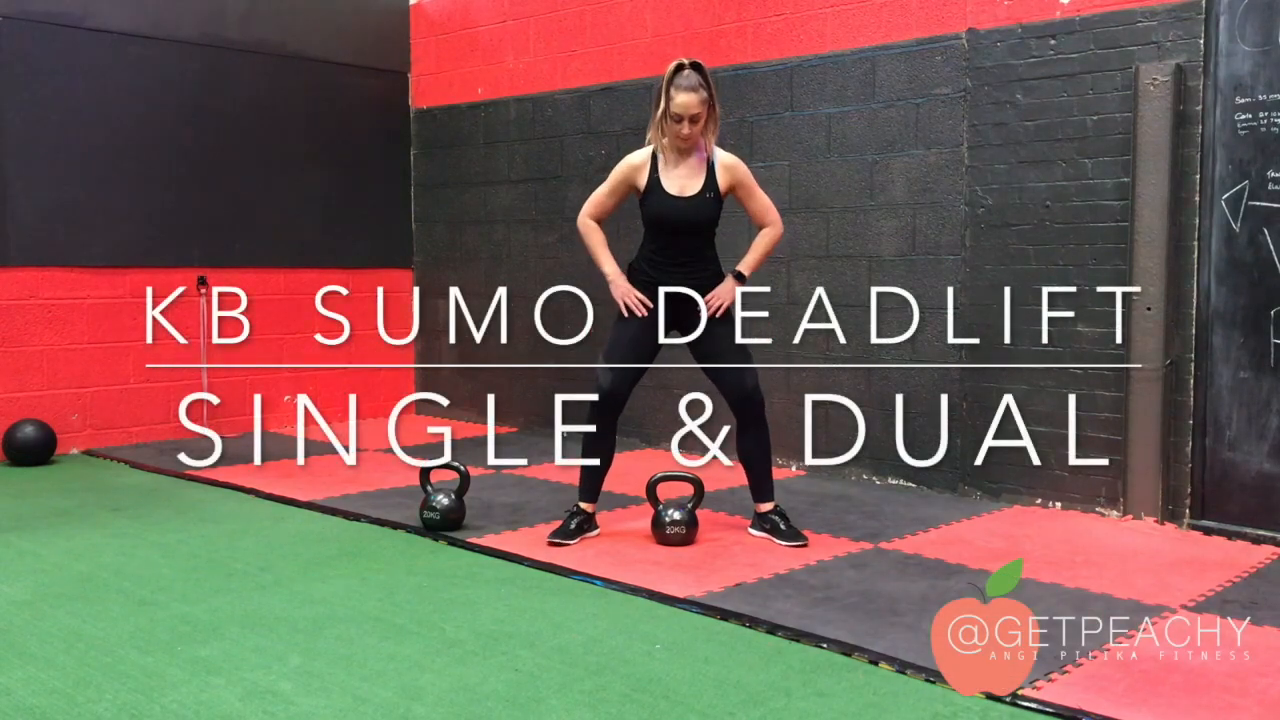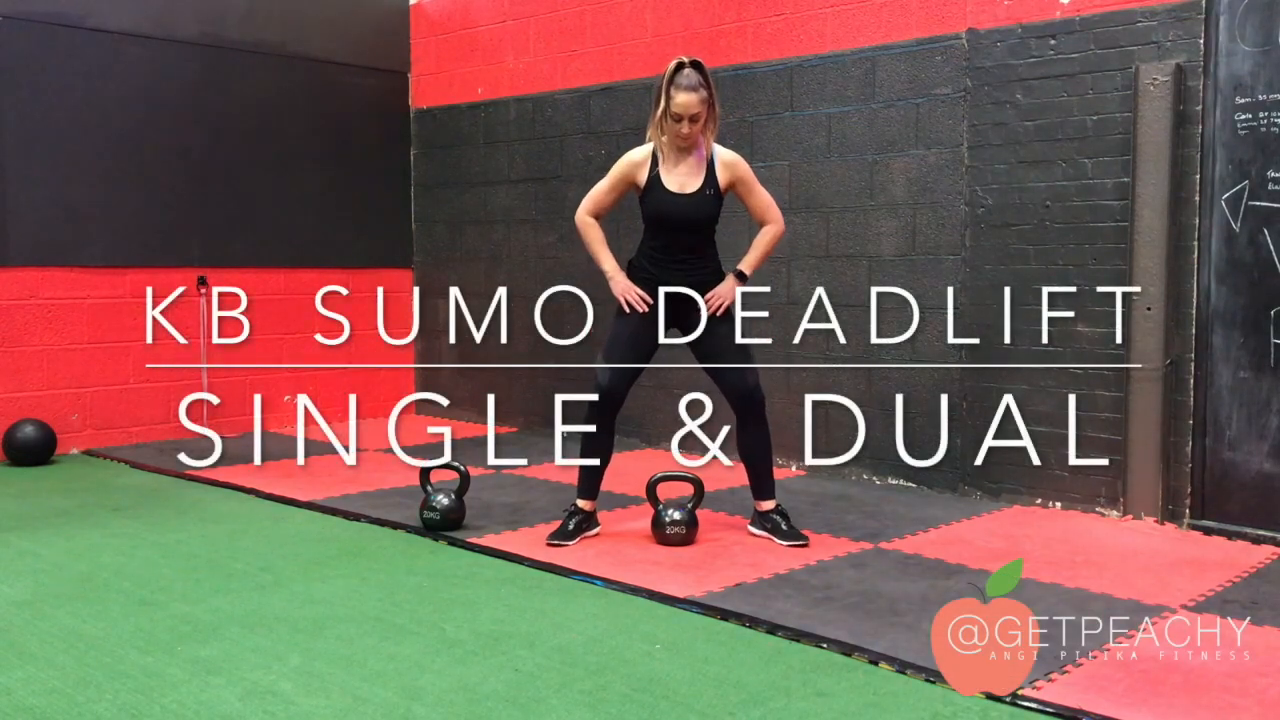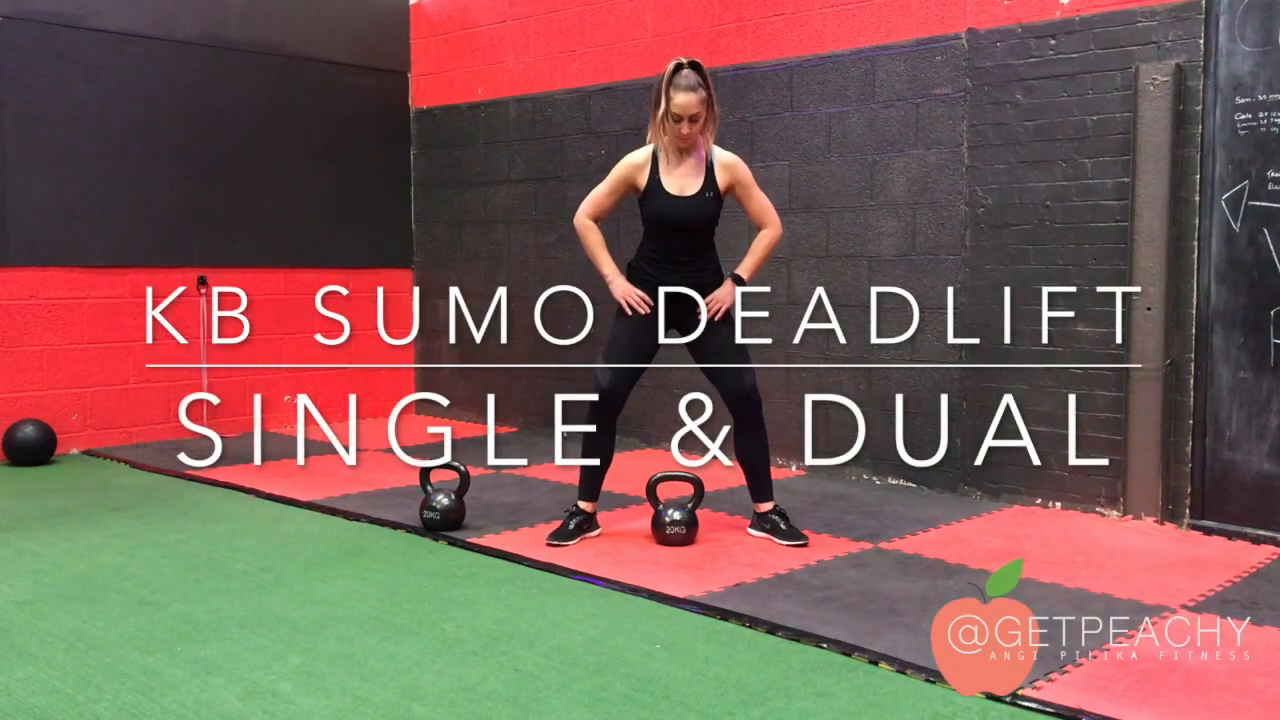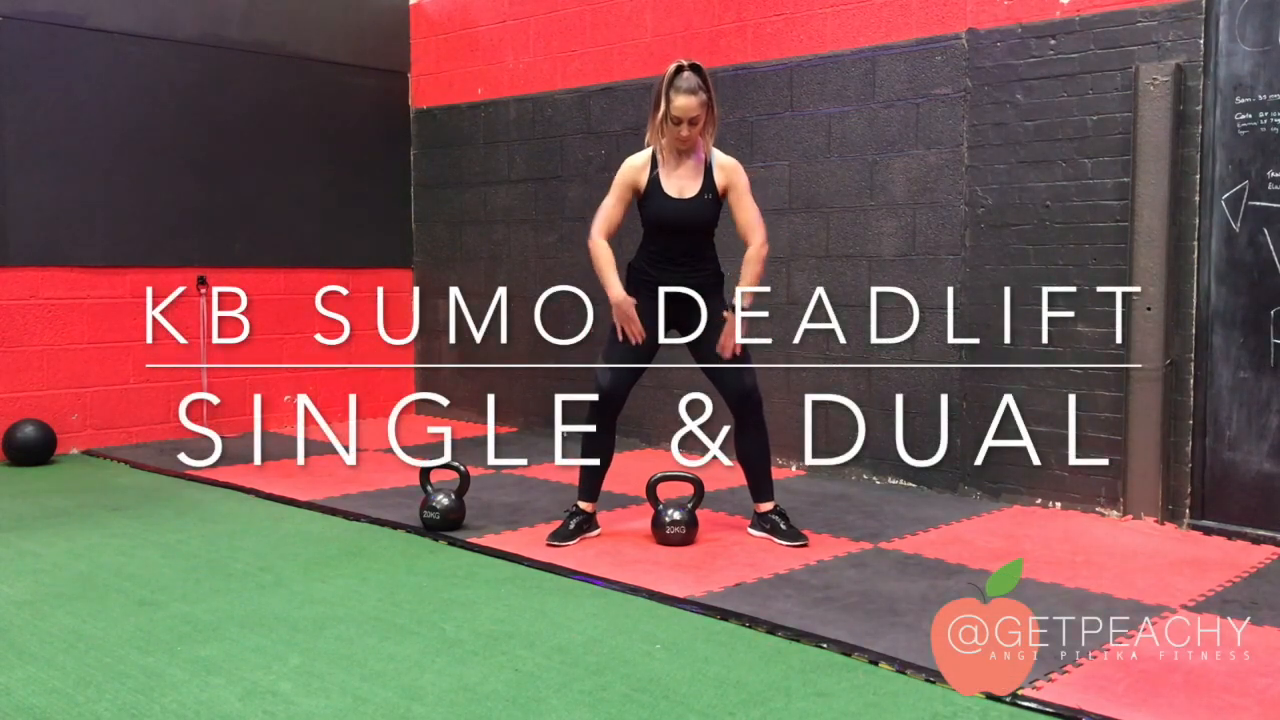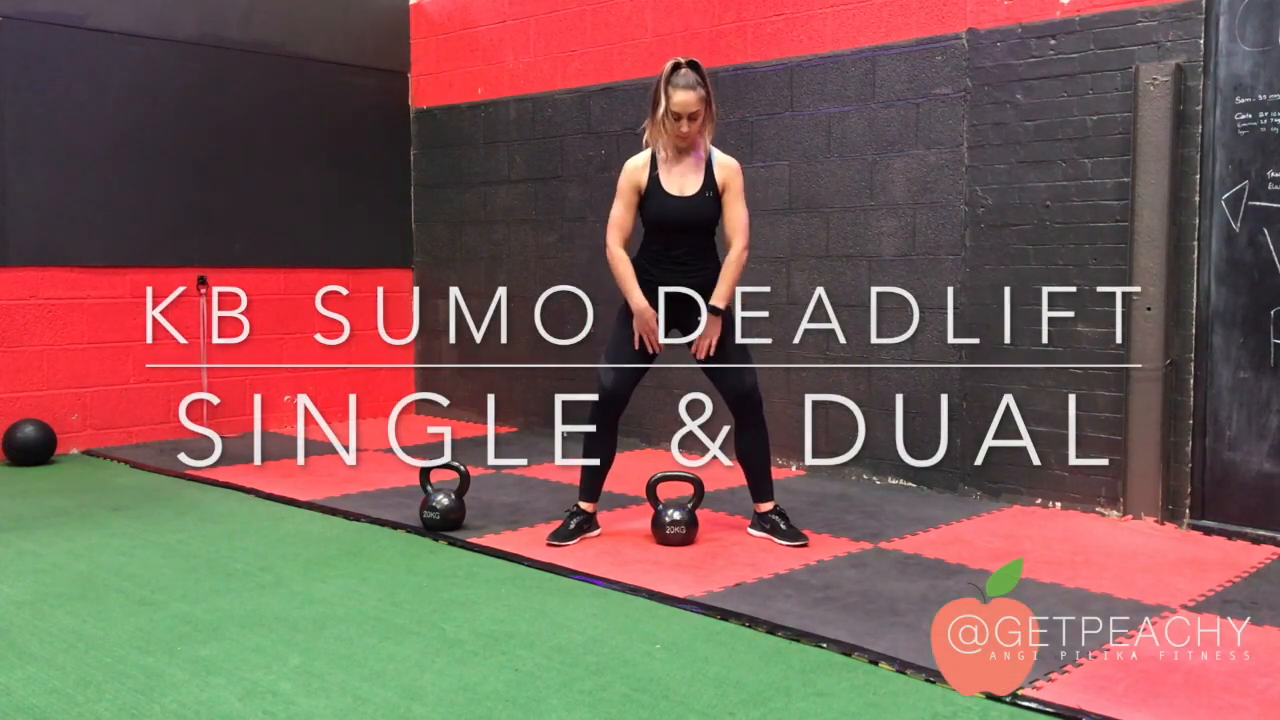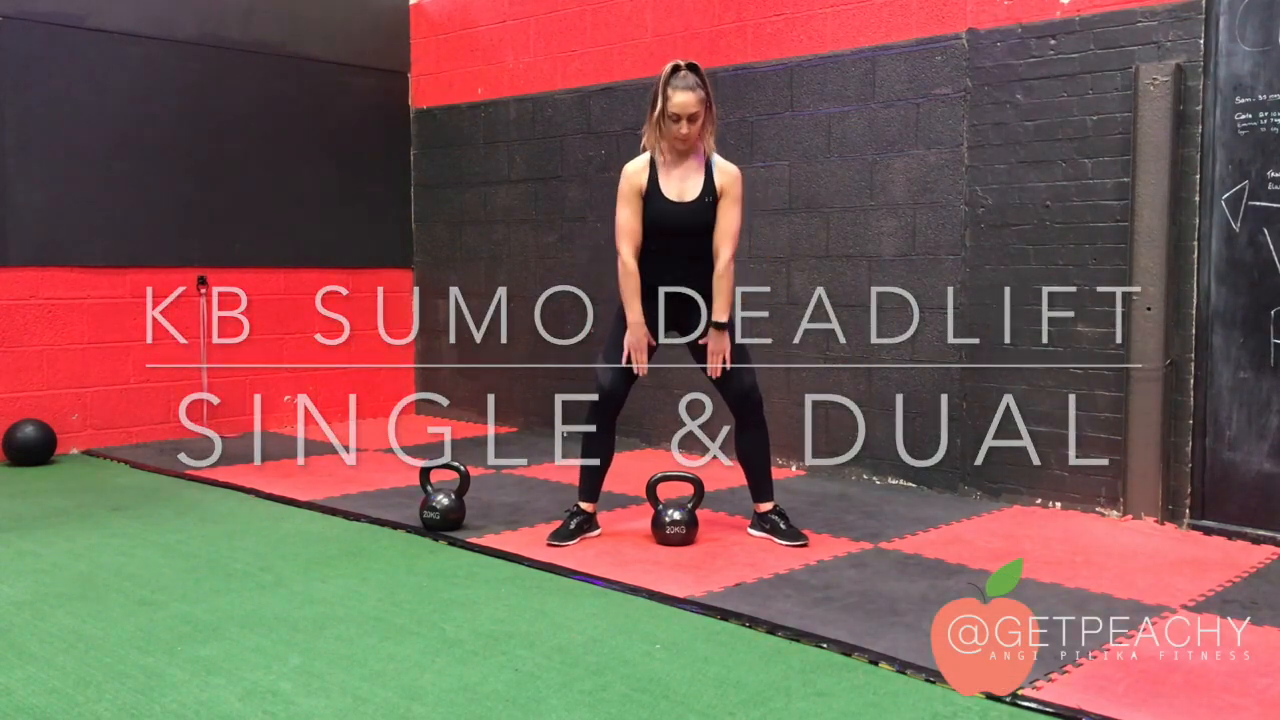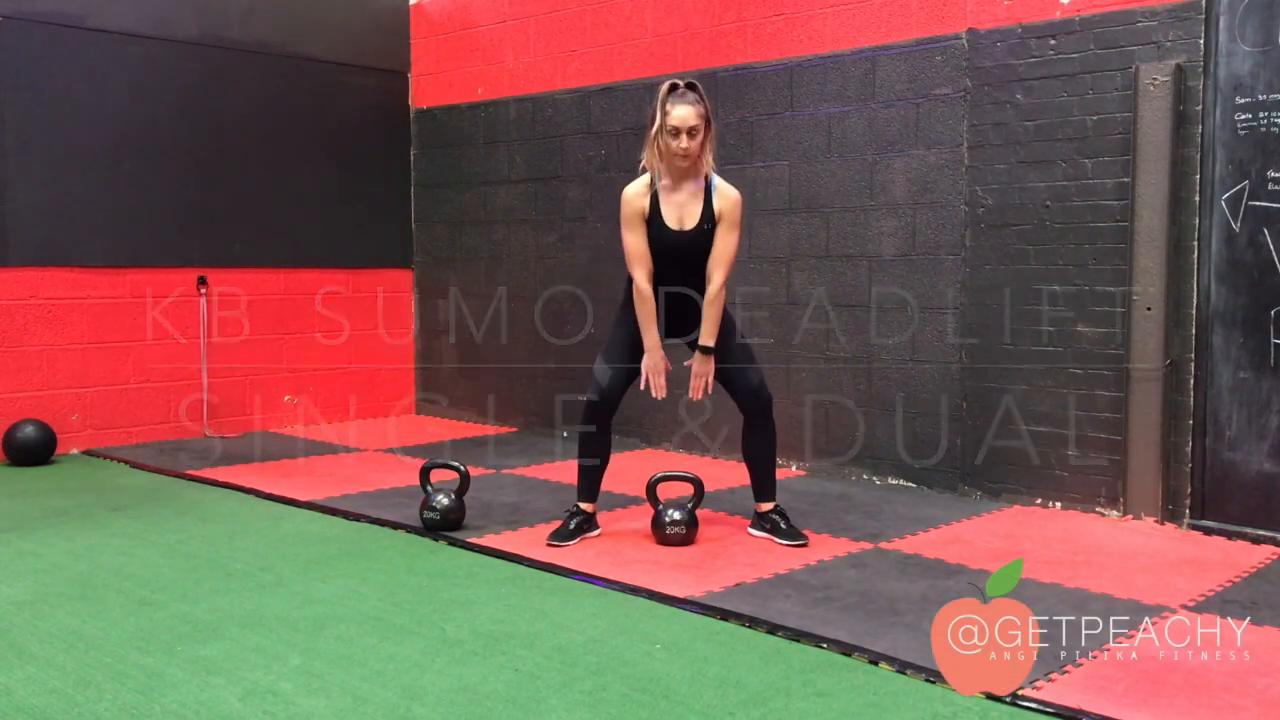
dt=0.3s
person 1, frame 1
left shoulder: (727, 166)
right shoulder: (639, 164)
left elbow: (772, 226)
right elbow: (588, 219)
left wrist: (736, 279)
right wrist: (615, 277)
left hip: (705, 298)
right hip: (646, 296)
left knee: (748, 397)
right knee: (607, 395)
left ankle: (766, 512)
right ankle: (584, 512)
person 1, frame 2
left shoulder: (727, 163)
right shoulder: (639, 161)
left elbow: (772, 222)
right elbow: (586, 215)
left wrist: (738, 277)
right wrist: (614, 275)
left hip: (705, 296)
right hip: (647, 292)
left knee: (748, 394)
right knee: (605, 393)
left ankle: (766, 511)
right ankle: (583, 511)
person 1, frame 3
left shoulder: (727, 166)
right shoulder: (638, 164)
left elbow: (770, 227)
right elbow: (585, 218)
left wrist: (735, 282)
right wrist: (614, 278)
left hip: (704, 297)
right hip: (646, 294)
left knee: (746, 398)
right knee: (606, 395)
left ankle: (766, 512)
right ankle: (584, 513)
person 1, frame 4
left shoulder: (726, 169)
right shoulder: (638, 167)
left elbow: (756, 243)
right elbow: (598, 236)
left wrist: (739, 309)
right wrist: (617, 297)
left hip: (705, 299)
right hip: (645, 296)
left knee: (747, 398)
right knee: (605, 396)
left ankle: (766, 512)
right ankle: (584, 512)
person 1, frame 5
left shoulder: (725, 168)
right shoulder: (638, 168)
left elbow: (738, 245)
right elbow: (615, 244)
left wrist: (717, 311)
right wrist: (638, 306)
left hip: (705, 298)
right hip: (648, 297)
left knee: (747, 400)
right knee: (608, 398)
left ankle: (766, 512)
right ankle: (584, 512)
person 1, frame 6
left shoulder: (725, 174)
right shoulder: (636, 172)
left elbow: (725, 256)
right elbow: (626, 253)
left wrist: (720, 325)
right wrist: (635, 322)
left hip: (702, 301)
right hip: (647, 299)
left knee: (747, 400)
right knee: (605, 397)
left ankle: (766, 512)
right ankle: (584, 513)
person 1, frame 7
left shoulder: (726, 198)
right shoulder: (636, 195)
left elbow: (716, 281)
right elbow: (641, 280)
left wrist: (706, 350)
right wrist: (652, 349)
left hip: (702, 311)
right hip: (646, 310)
left knee: (757, 399)
right knee: (599, 399)
left ankle: (767, 513)
right ankle: (583, 513)
